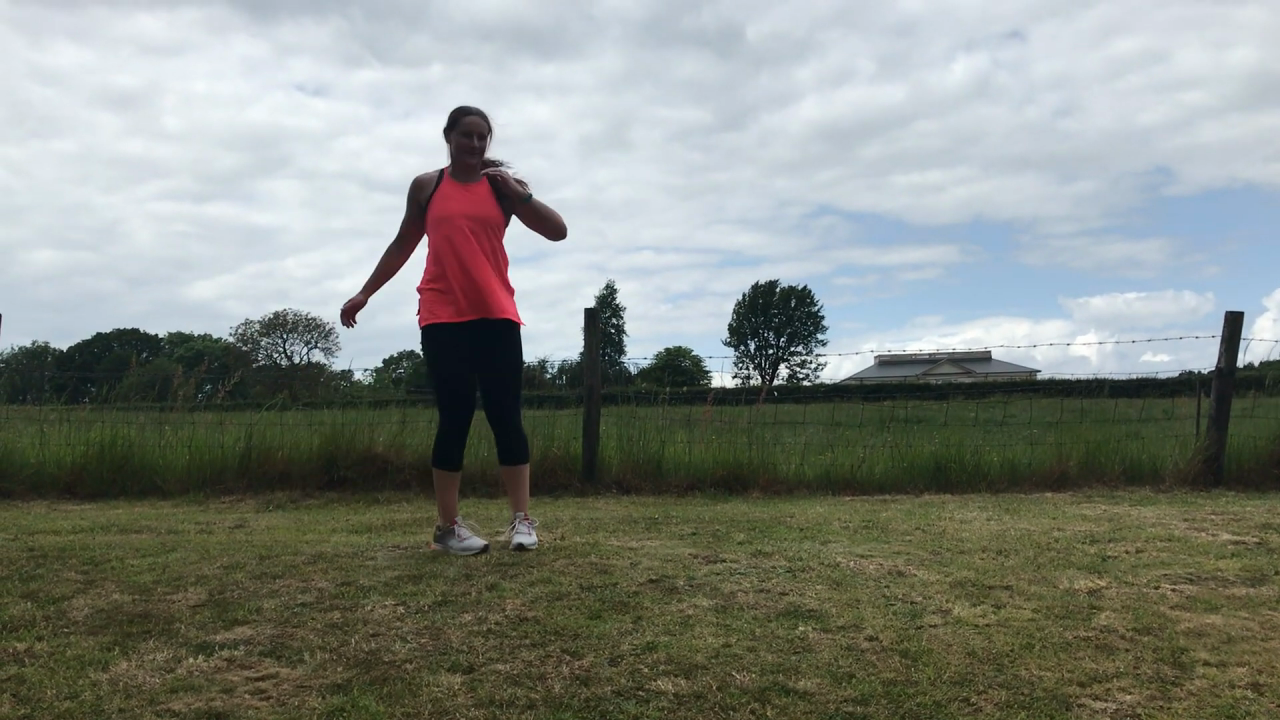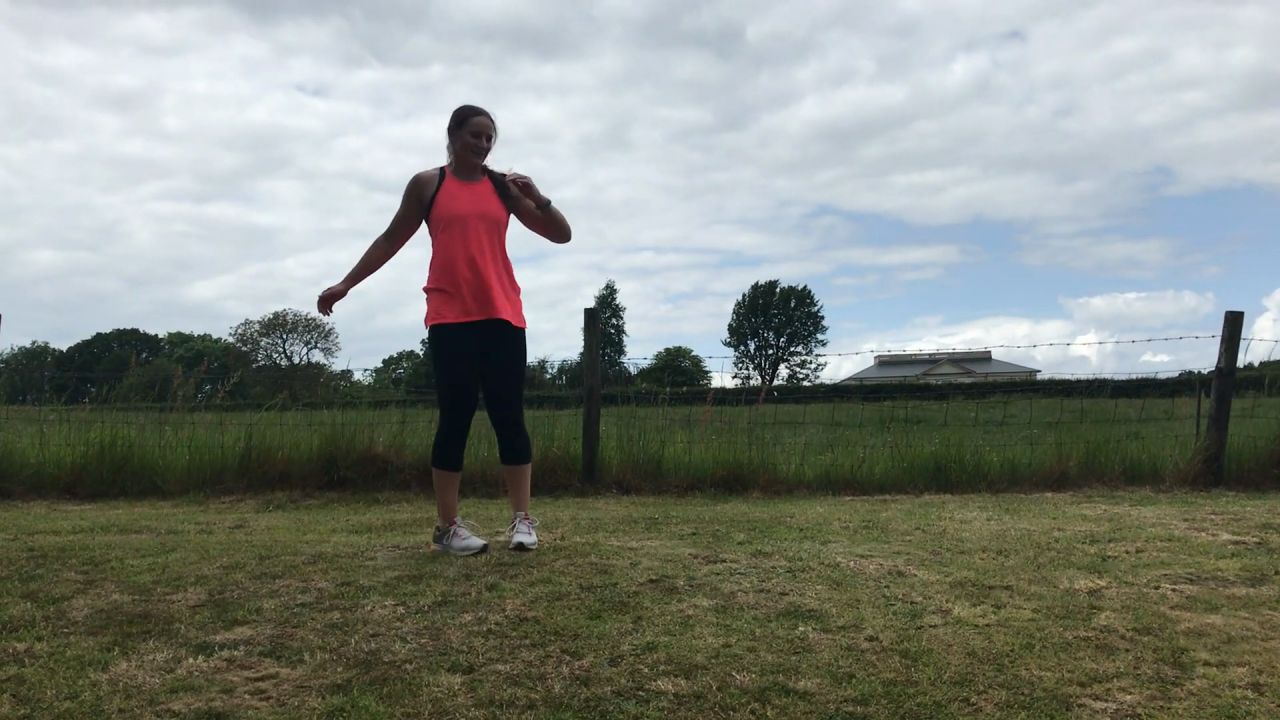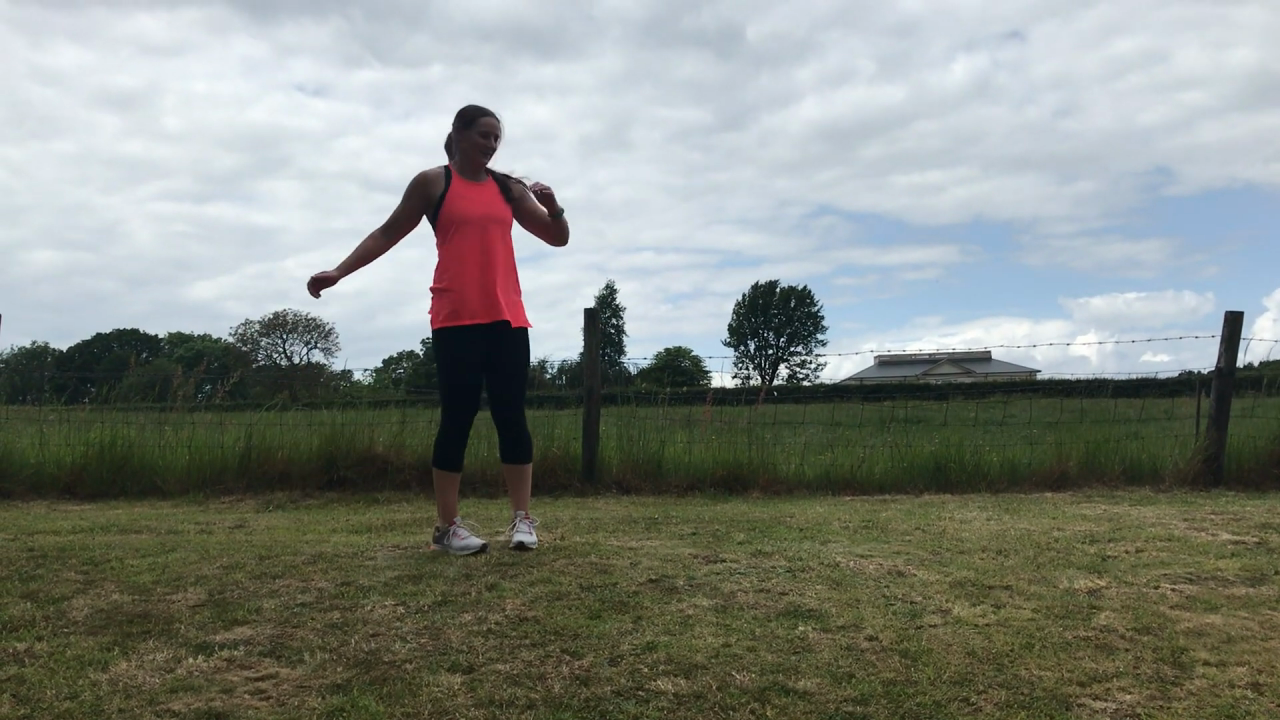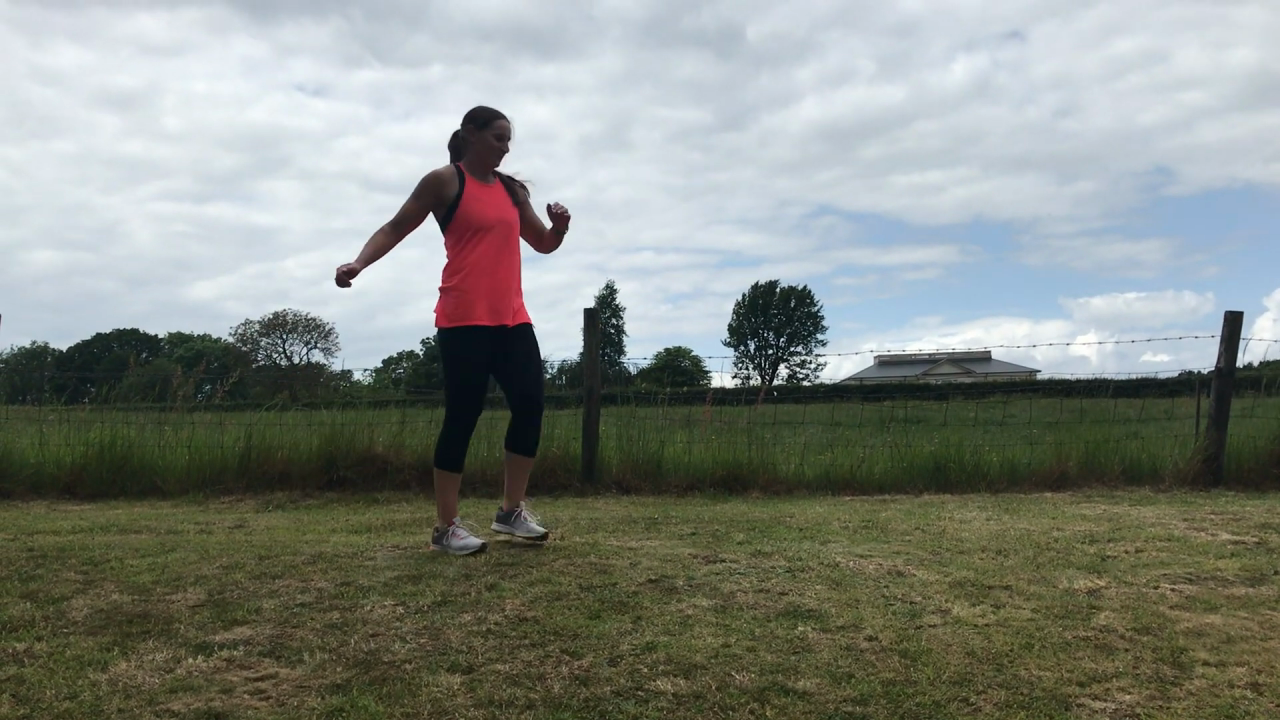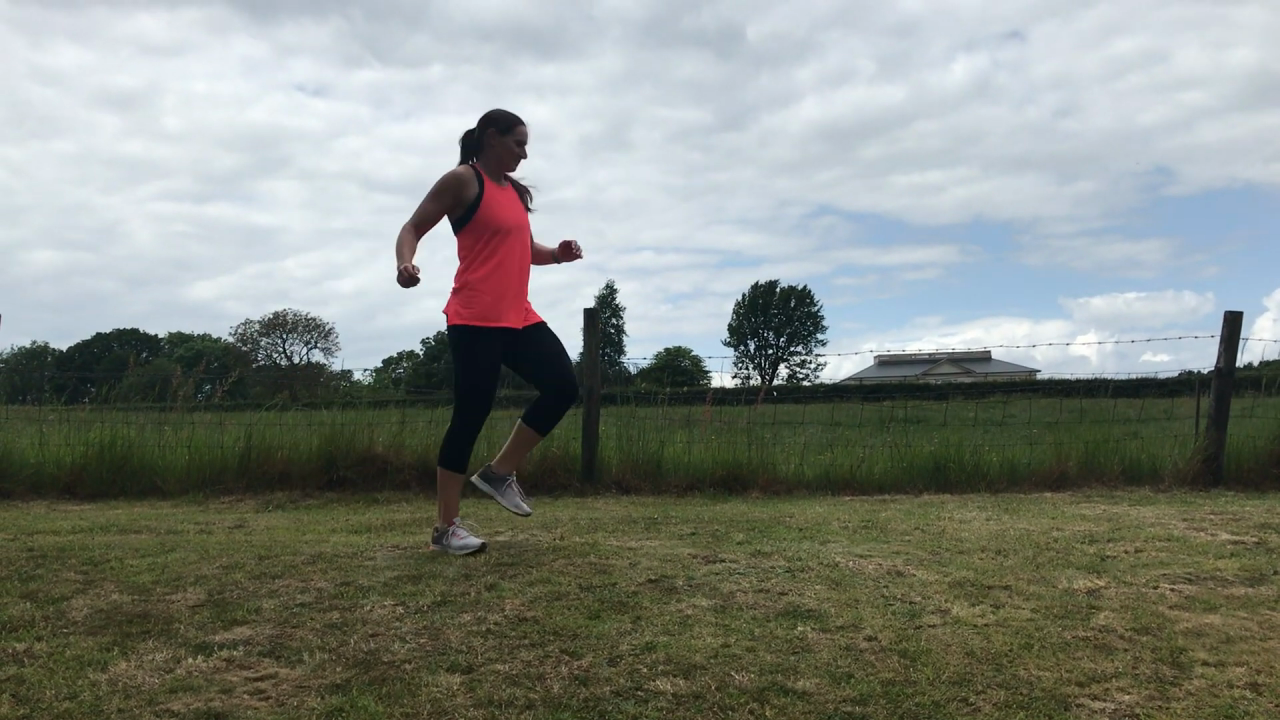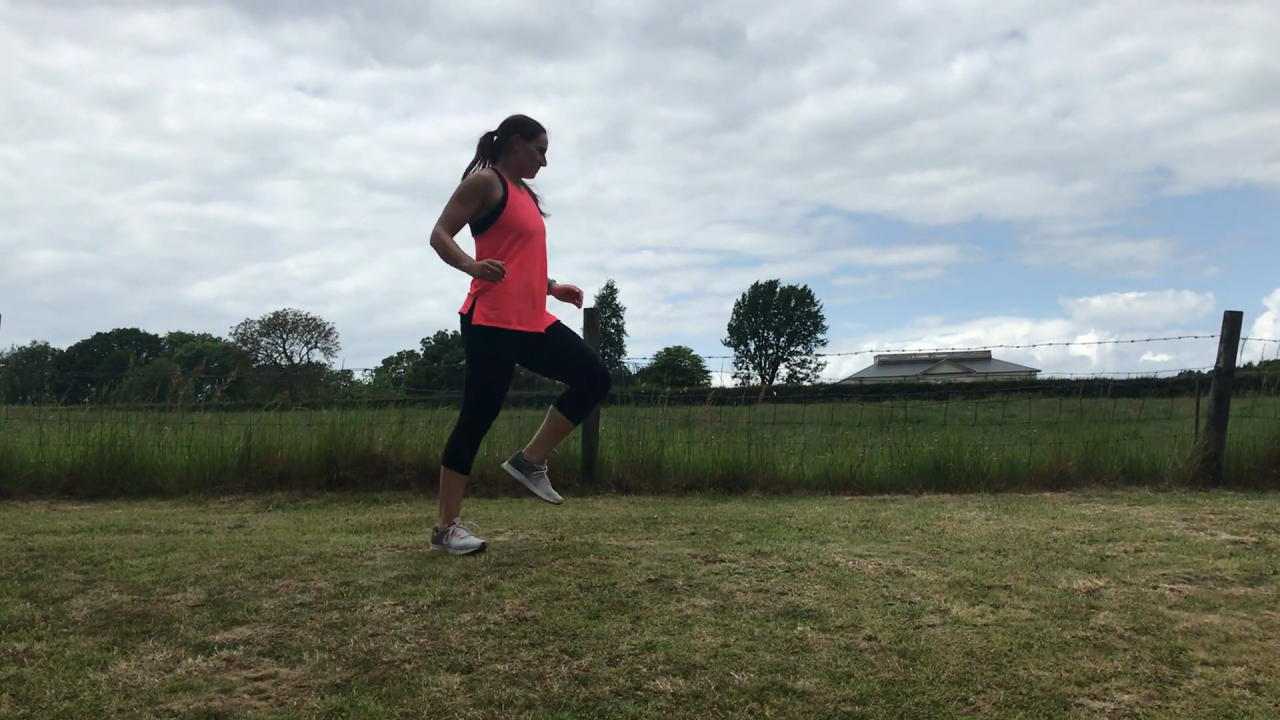
dt=0.1s
person 1, frame 1
left shoulder: (503, 186)
right shoulder: (425, 186)
left elbow: (557, 231)
right elbow: (403, 245)
left wrist: (519, 193)
right wrist: (363, 295)
left hip: (496, 314)
right hip: (443, 316)
left knee: (505, 414)
right knee: (456, 415)
left ankle: (522, 519)
right ankle: (449, 524)
person 1, frame 2
left shoulder: (506, 187)
right shoulder: (428, 183)
left elbow: (562, 234)
right elbow: (392, 239)
left wrist: (538, 199)
right wrist: (345, 283)
left hip: (503, 315)
right hip: (451, 315)
left knee: (508, 414)
right knee: (456, 415)
left ankle: (522, 518)
right ankle: (447, 526)
person 1, frame 3
left shoulder: (509, 188)
right shoulder: (431, 182)
left elbow: (558, 237)
right elbow: (387, 234)
left wrist: (552, 206)
right wrist: (339, 271)
left hip: (507, 316)
right hip: (457, 316)
left knee: (512, 414)
right knee: (458, 417)
left ankle: (522, 517)
right ankle: (446, 526)
person 1, frame 4
left shoulder: (512, 190)
right shoulder: (444, 181)
left elbow: (546, 245)
right elbow: (393, 229)
left wrist: (559, 225)
right wrist: (358, 263)
left hip: (509, 317)
right hip: (462, 318)
left knee: (530, 403)
right knee: (463, 417)
left ankle: (513, 509)
right ankle: (445, 526)
person 1, frame 5
left shoulder: (516, 191)
right shoulder: (462, 181)
right elbow: (413, 228)
left wrist: (560, 253)
right wrist: (405, 263)
left hip: (519, 317)
right hip: (475, 318)
left knee: (564, 386)
right knee: (470, 416)
left ankle: (499, 471)
right ankle: (446, 527)
person 1, frame 6
left shoulder: (523, 193)
right shoulder: (484, 181)
right elbow: (440, 235)
left wrist: (550, 287)
right wrist: (473, 264)
left hip: (532, 319)
right hip: (491, 319)
left knee: (594, 376)
right knee: (478, 417)
left ankle: (529, 461)
right ankle: (445, 526)
